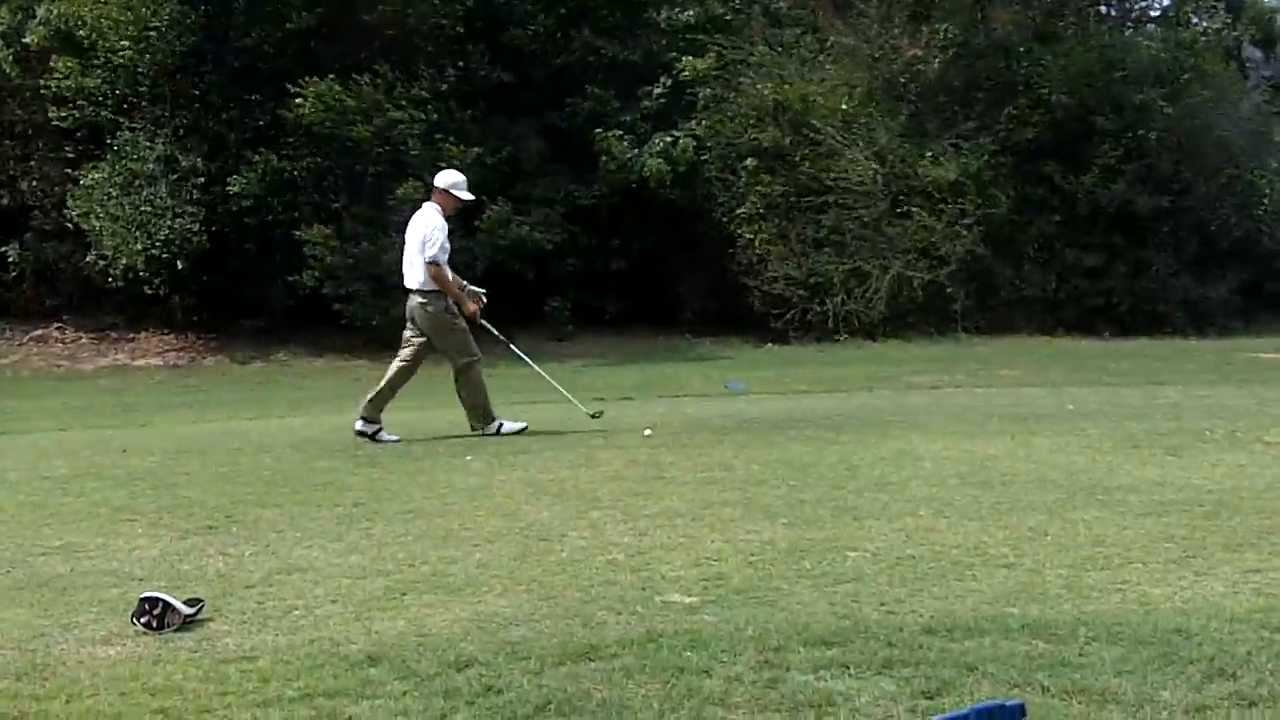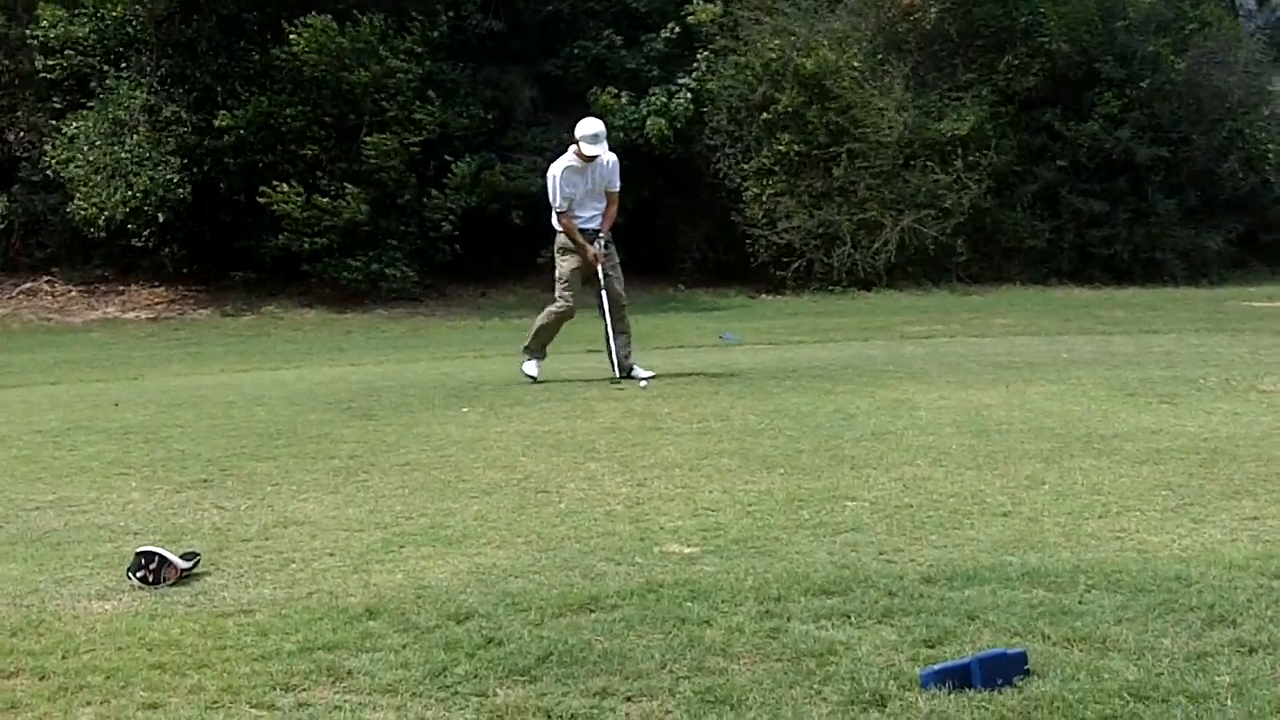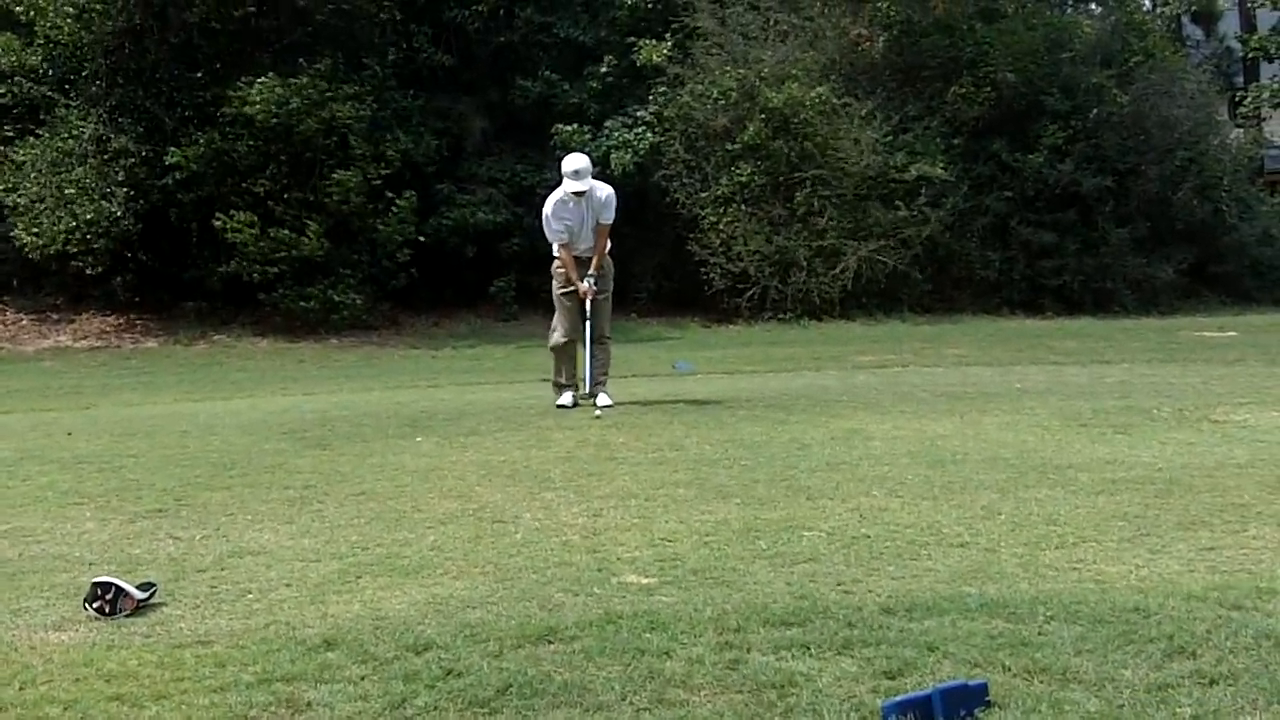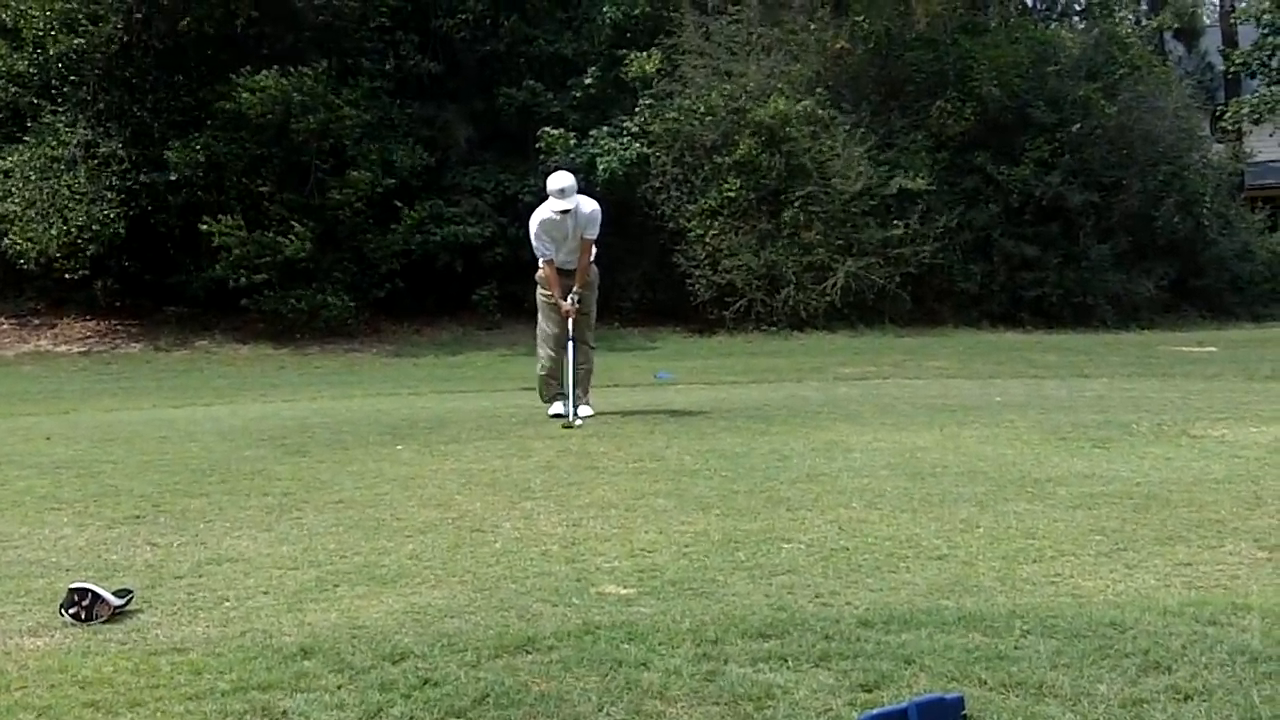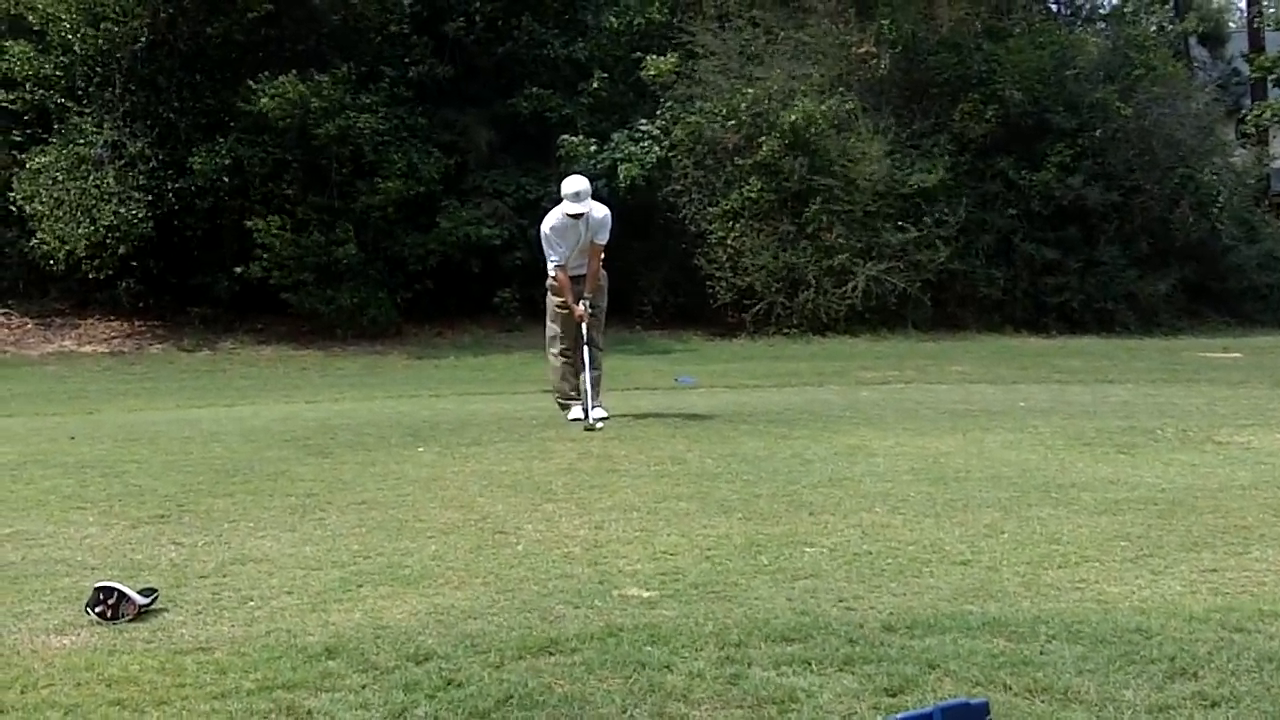
dt=1s
person 1, frame 1
left shoulder: (419, 217)
right shoulder: (435, 223)
right elbow: (435, 271)
left wrist: (464, 286)
right wrist: (463, 301)
left hip: (418, 300)
right hip: (434, 302)
left knee: (407, 361)
right knee: (467, 360)
left ankle: (369, 419)
right ankle: (487, 423)
person 1, frame 2
left shoulder: (610, 161)
right shoulder: (559, 170)
left elbow: (612, 203)
right elbow: (563, 215)
left wrist: (602, 236)
right wrist: (585, 247)
left hip: (600, 238)
right hip: (571, 240)
left knee: (616, 301)
right knee: (565, 303)
left ankle: (625, 363)
right ankle: (533, 353)
person 1, frame 3
left shoulder: (605, 194)
right shoulder: (553, 204)
left elbow: (601, 239)
right elbow: (563, 247)
left wrist: (592, 275)
right wrist: (577, 282)
left hip: (598, 263)
right hip: (567, 264)
left knee: (600, 331)
right knee: (565, 331)
left ankle: (599, 389)
right ankle: (566, 389)
person 1, frame 4
left shoulder: (590, 209)
right shoulder: (539, 219)
left elbow: (585, 253)
right elbow: (548, 262)
left wrist: (576, 292)
right wrist: (559, 299)
left hip: (583, 273)
right hip: (552, 275)
left knee: (583, 338)
right knee: (550, 339)
left ankle: (581, 399)
right ankle: (555, 397)
person 1, frame 5
left shoulder: (602, 215)
right shoulder: (551, 224)
left elbow: (595, 259)
right elbow: (559, 268)
left wrist: (587, 297)
right wrist: (572, 304)
left hip: (593, 279)
right hip: (561, 281)
left knee: (593, 343)
right knee: (561, 345)
left ankle: (593, 401)
right ankle: (571, 402)
